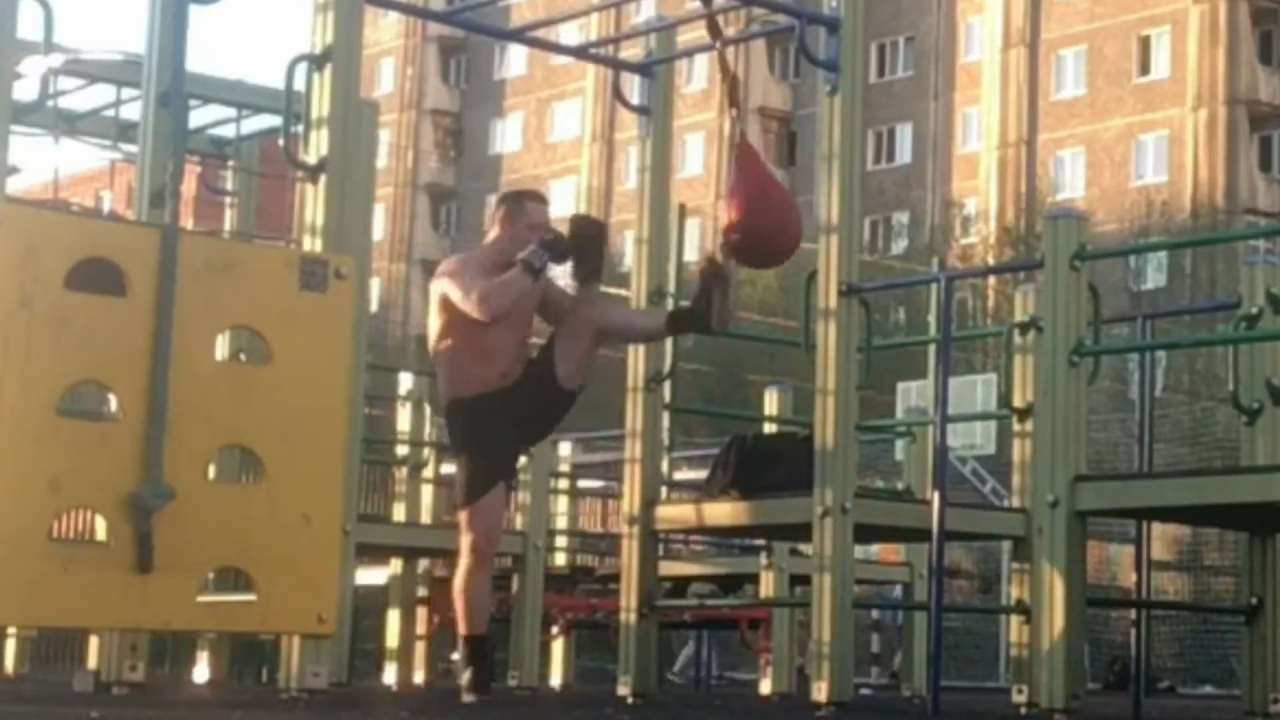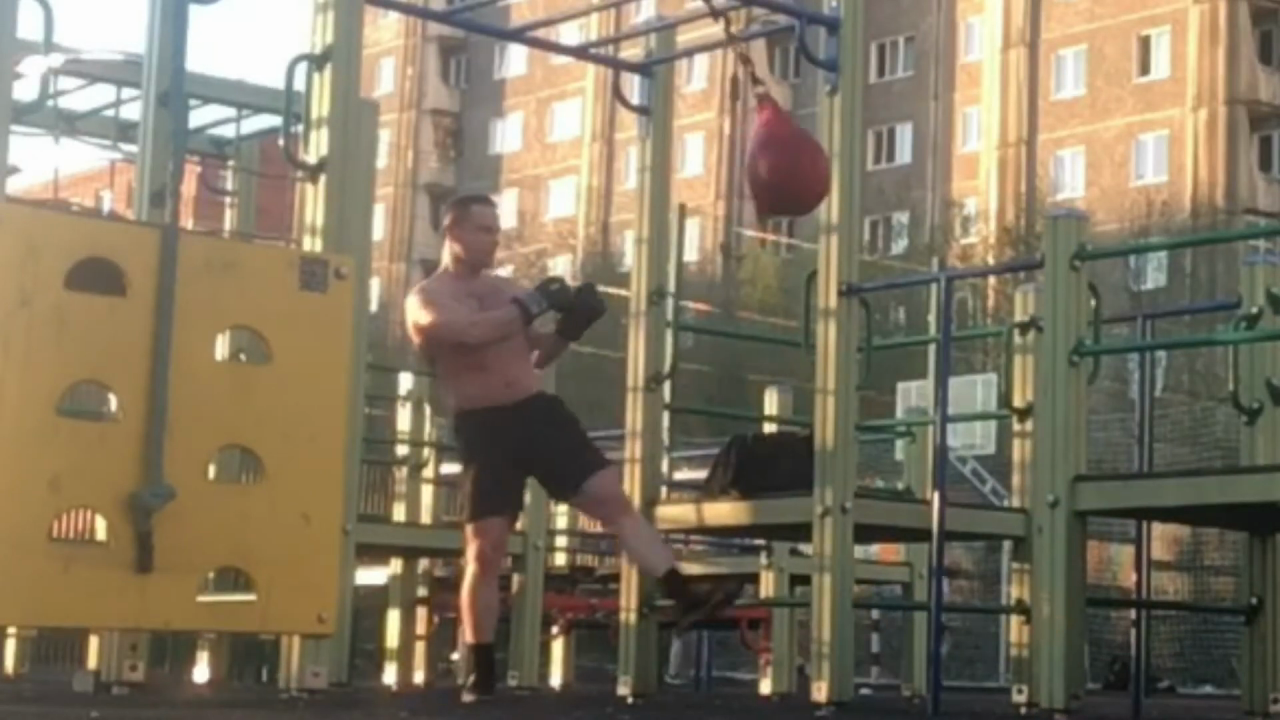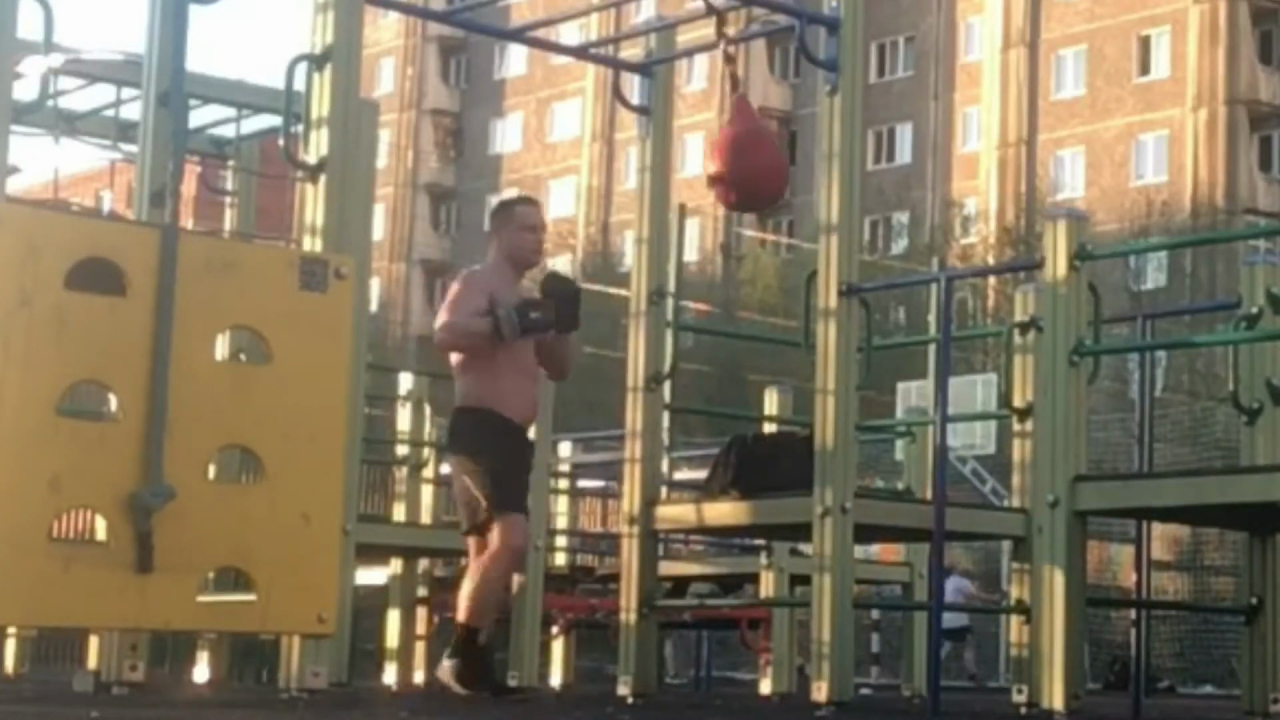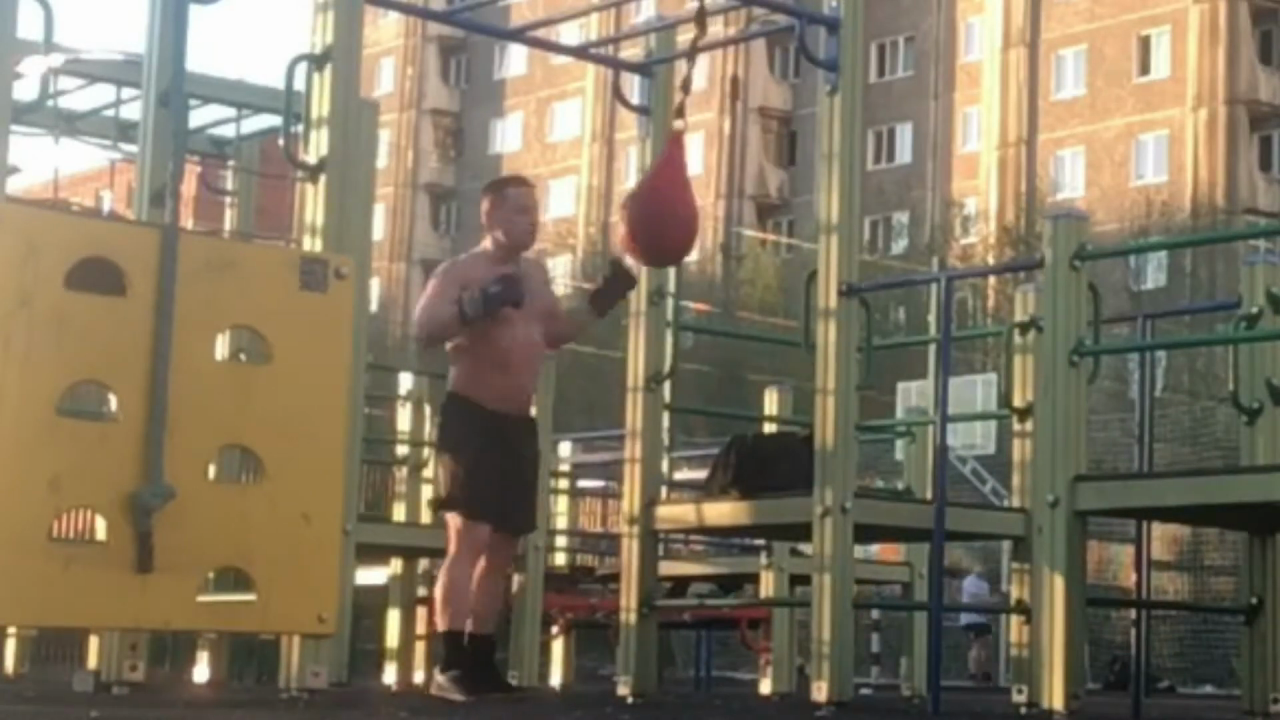
dt=0.3s
person 1, frame 1
left shoulder: (530, 279)
right shoulder: (455, 271)
left elbow: (580, 310)
right elbow: (488, 307)
left wrist: (589, 263)
right wrist: (537, 258)
left hip: (527, 393)
right hip: (477, 415)
left knee: (591, 314)
right knee: (480, 538)
left ankle: (693, 318)
right ankle: (475, 665)
person 1, frame 2
left shoulder: (503, 286)
right shoulder: (425, 298)
right elbow: (473, 332)
left wrist: (567, 330)
right wrist: (530, 301)
left hip: (539, 414)
right hip: (485, 429)
left knee: (611, 497)
right knee: (485, 551)
left ankle: (684, 595)
right ankle: (479, 673)
person 1, frame 3
left shoulder: (525, 297)
right shoulder: (477, 283)
left elbow: (559, 370)
right elbow: (446, 334)
left wrist: (563, 321)
right wrist: (508, 323)
left hip: (511, 439)
right hip: (480, 433)
left knee: (492, 554)
right knee: (510, 541)
left ankle: (472, 660)
right ankle: (459, 653)
person 1, frame 4
left shoulder: (534, 275)
right shoulder: (458, 271)
left elbow: (555, 334)
right elbow: (423, 328)
left wrist: (600, 301)
right wrist: (476, 304)
left hip: (516, 428)
right hip: (469, 422)
left knee: (503, 548)
right knee: (468, 542)
left ankle: (477, 662)
right ankle: (449, 667)
